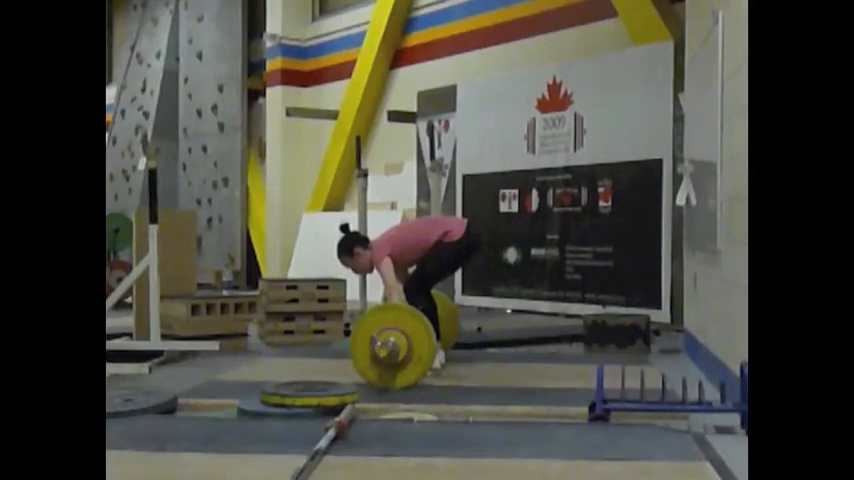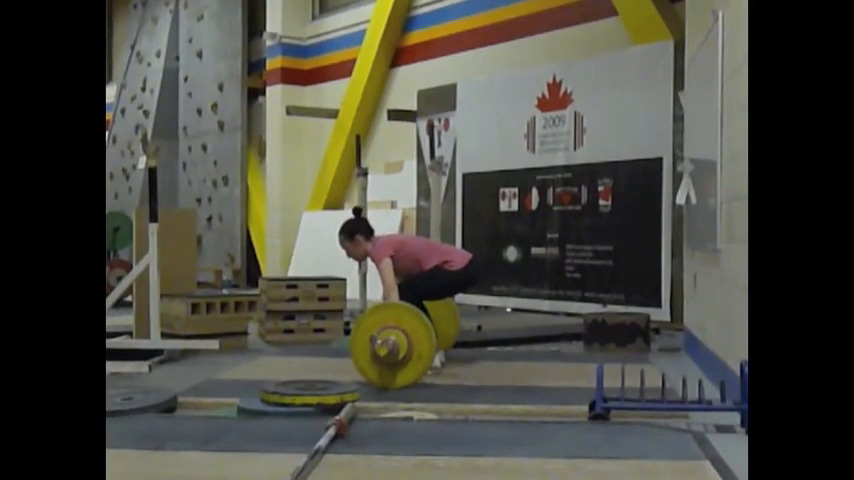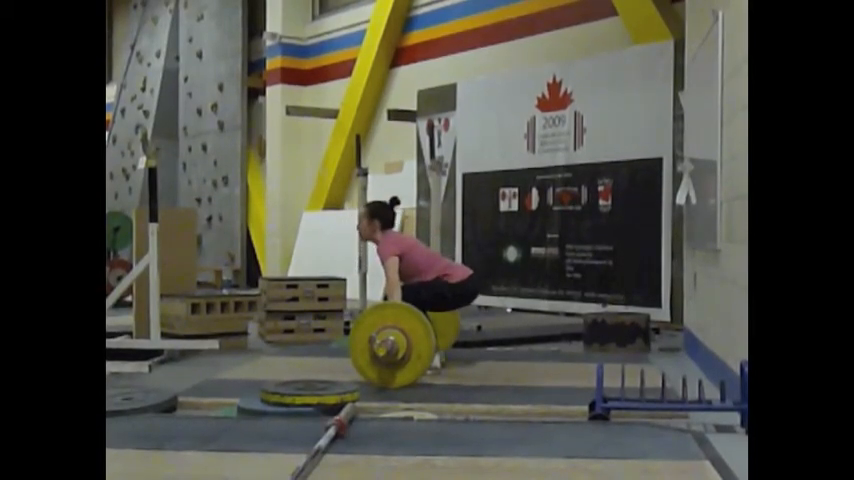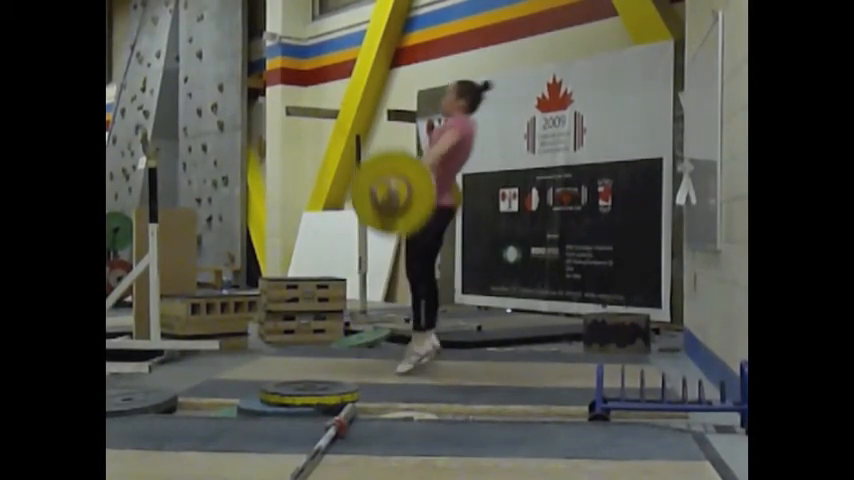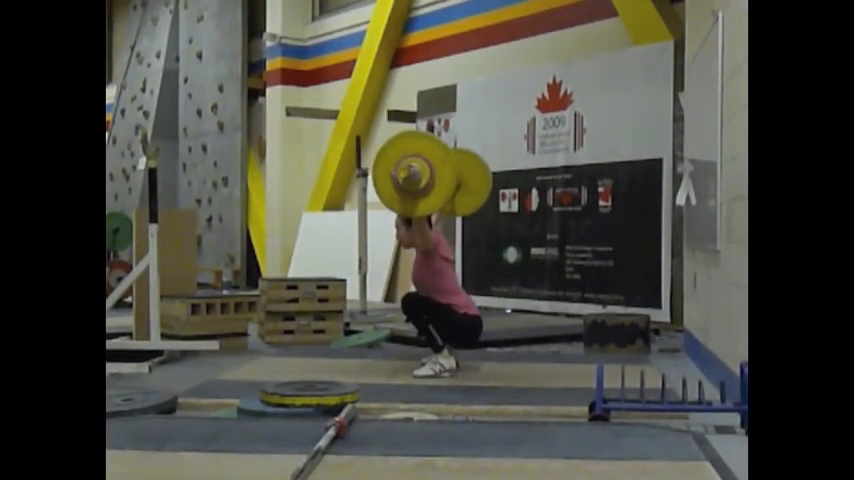
dt=1s
person 1, frame 1
left shoulder: (378, 251)
right shoulder: (388, 250)
left elbow: (392, 291)
right elbow: (401, 285)
left hip: (456, 238)
right hip: (462, 235)
left knee: (415, 289)
right knee: (418, 289)
person 1, frame 2
left shoulder: (379, 248)
right shoulder: (387, 244)
left elbow: (391, 291)
right elbow: (400, 283)
left hip: (458, 269)
right hip: (461, 266)
left knee: (405, 294)
right knee: (409, 294)
person 1, frame 3
left shoulder: (386, 244)
right shoulder: (396, 240)
left elbow: (393, 283)
right elbow: (408, 279)
left hip: (458, 285)
right hip: (461, 281)
person 1, frame 4
left shoulder: (459, 124)
right shoulder: (459, 125)
left elbow: (438, 150)
left hip: (433, 207)
right hip: (436, 205)
left knee: (418, 271)
right knee: (422, 273)
left ankle: (422, 342)
right ankle: (426, 338)
person 1, frame 5
left shoulder: (429, 246)
right shoulder: (435, 238)
left elbow: (420, 220)
left hip: (465, 325)
right hip: (464, 320)
left knee: (412, 302)
left ankle: (444, 360)
right ankle: (444, 352)
